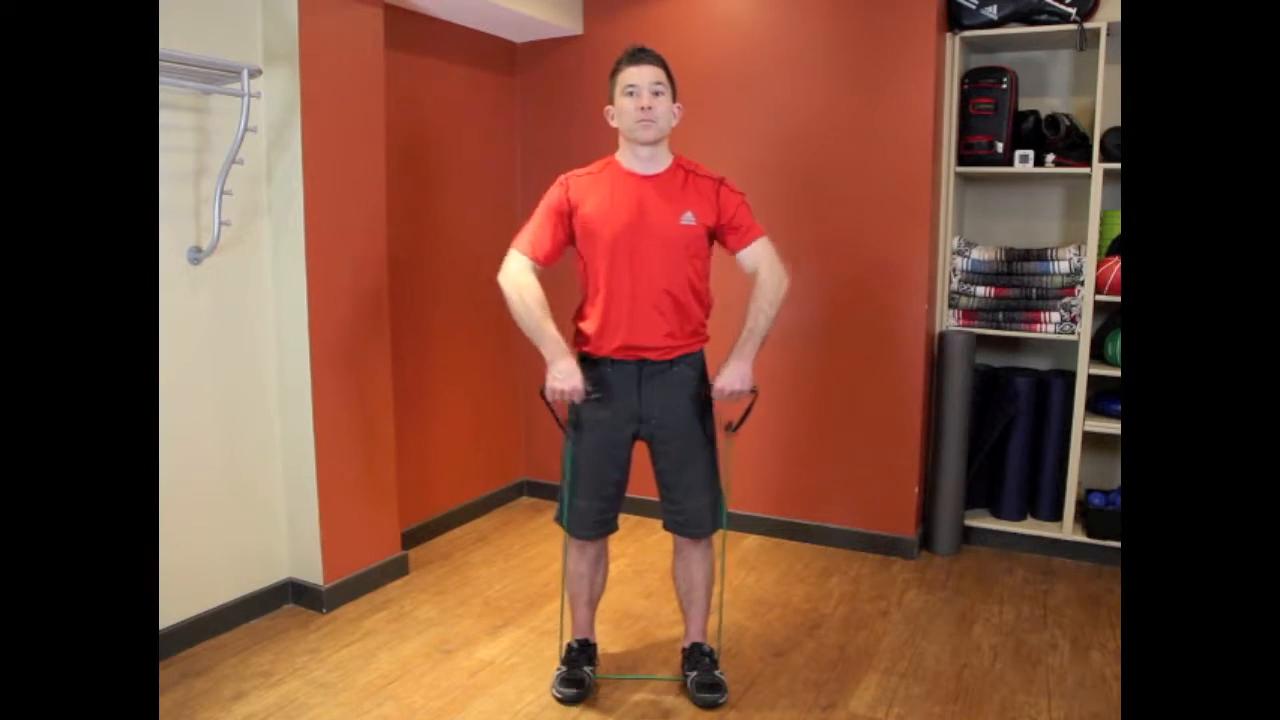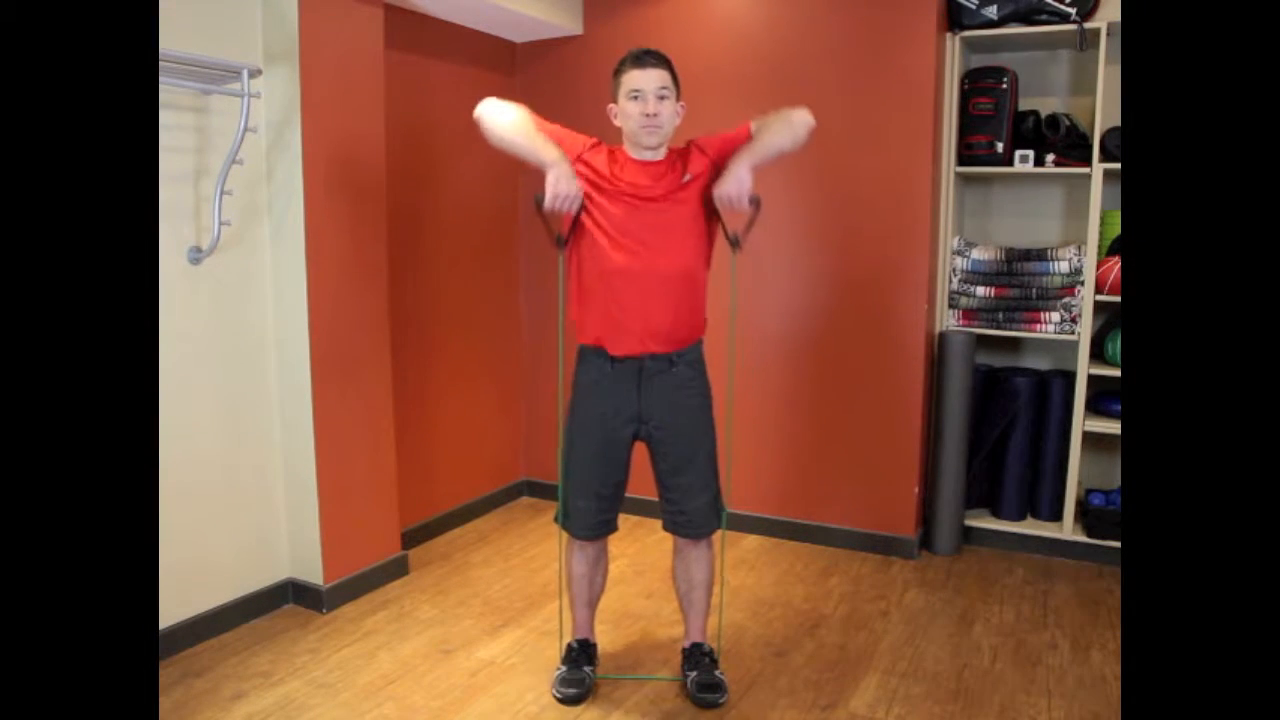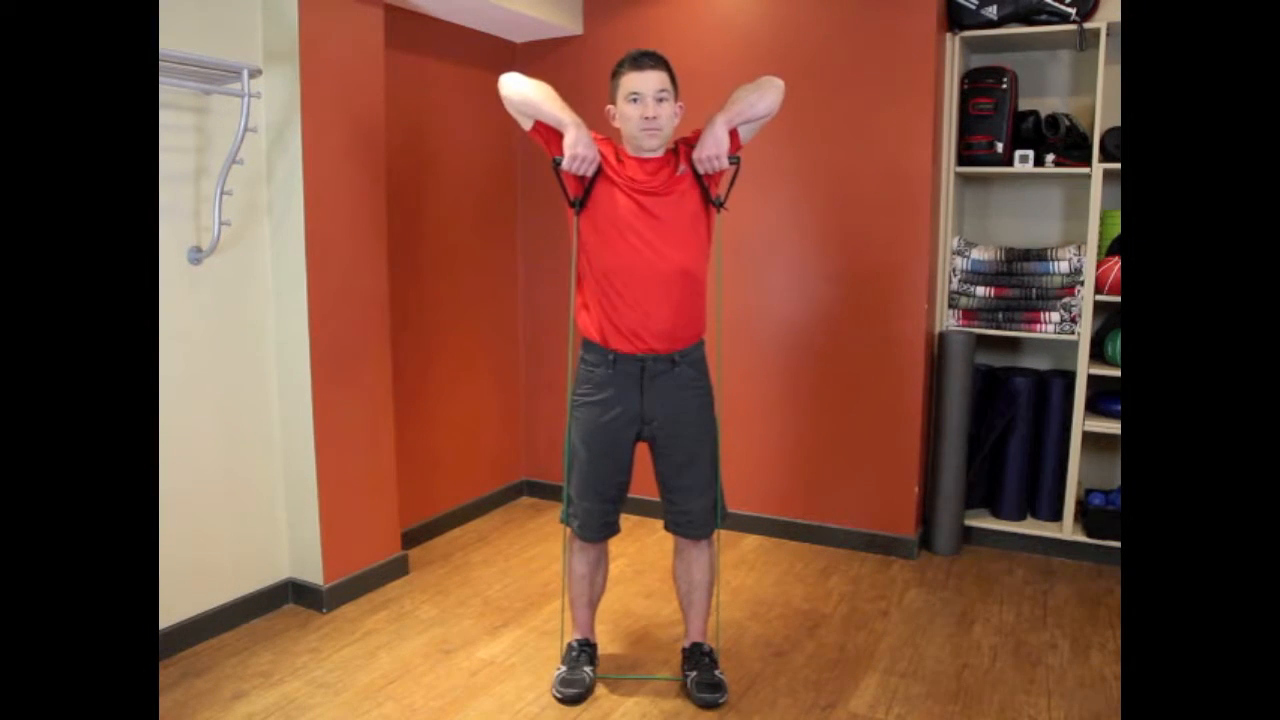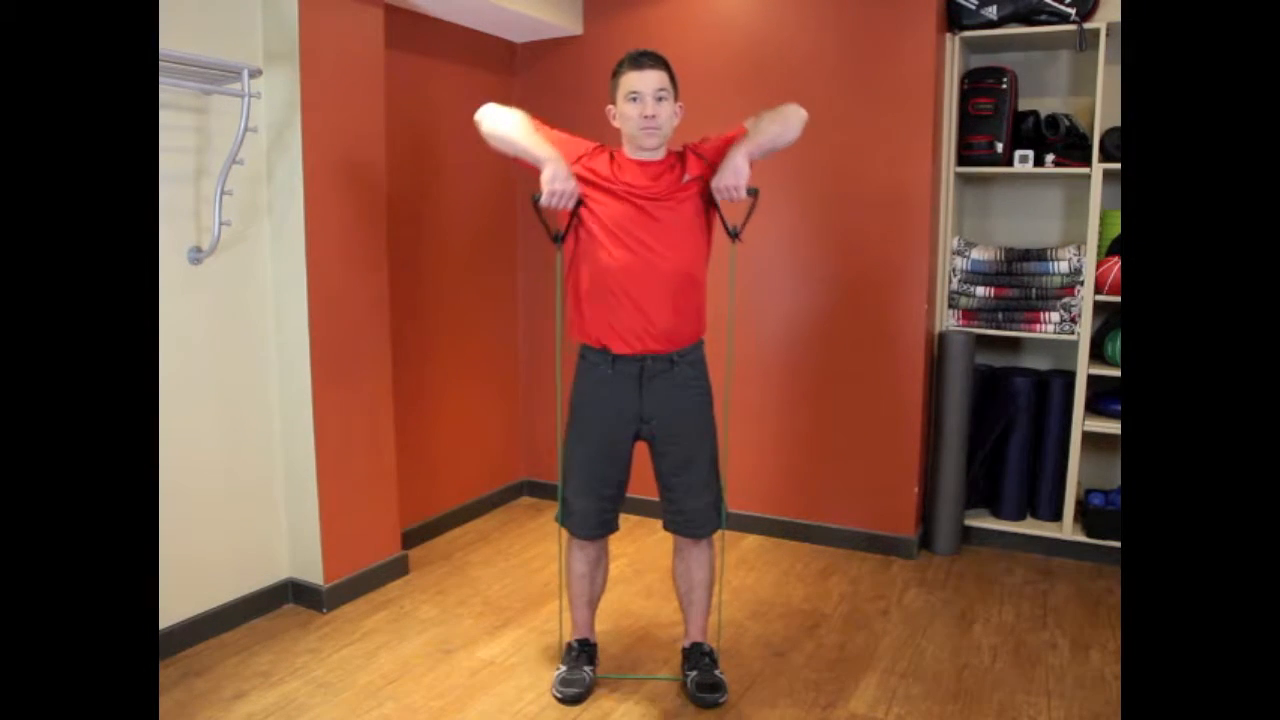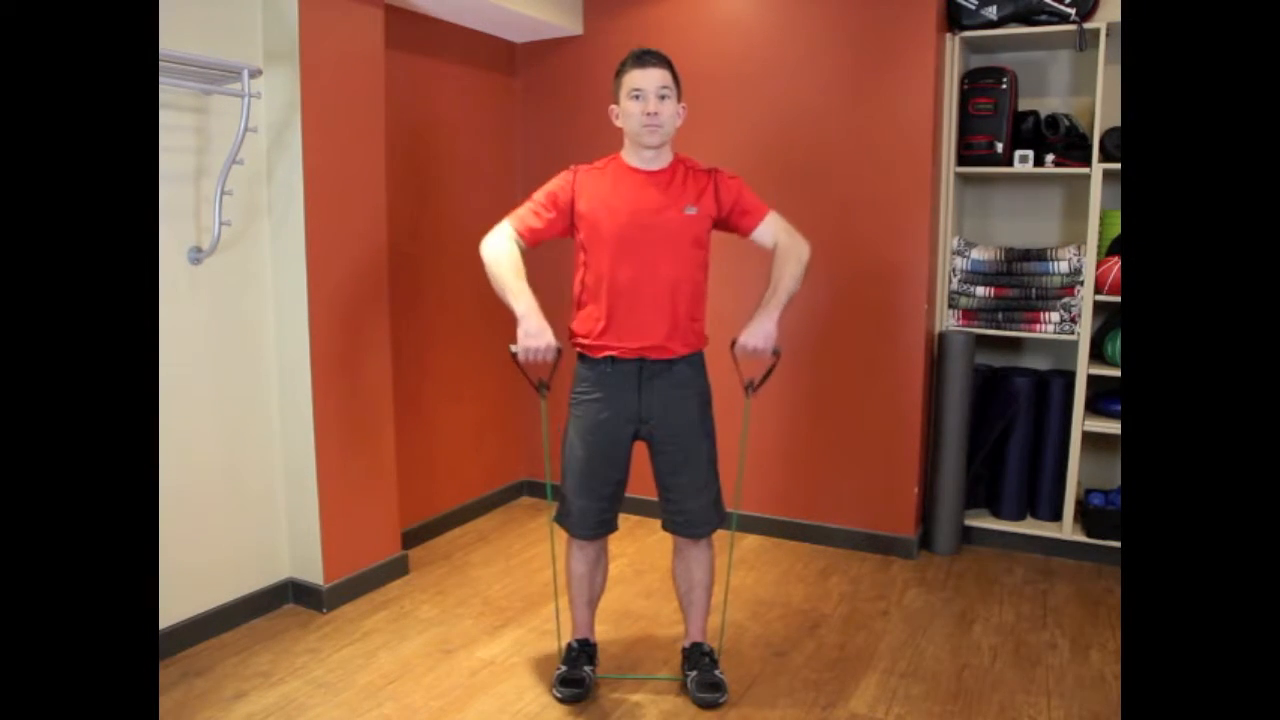
dt=0.5s
person 1, frame 1
left shoulder: (711, 192)
right shoulder: (575, 190)
left elbow: (771, 272)
right elbow: (514, 271)
left wrist: (742, 357)
right wrist: (556, 355)
left hip: (682, 378)
right hip: (598, 377)
left knee: (695, 523)
right knee: (586, 524)
left ankle: (696, 651)
right ankle: (581, 647)
person 1, frame 2
left shoulder: (704, 164)
right shoulder: (582, 162)
left elbow: (798, 122)
right elbow: (492, 113)
left wrist: (743, 162)
right wrist: (551, 164)
left hip: (679, 373)
right hip: (601, 373)
left knee: (694, 522)
right knee: (586, 522)
left ankle: (696, 649)
right ankle: (581, 645)
person 1, frame 3
left shoulder: (699, 161)
right shoulder: (589, 162)
left elbow: (771, 90)
right elbow: (512, 87)
left wrist: (718, 127)
right wrist: (572, 127)
left hip: (682, 371)
right hip: (604, 371)
left knee: (695, 523)
right knee: (588, 522)
left ankle: (697, 650)
right ankle: (581, 646)
person 1, frame 4
left shoulder: (701, 166)
right shoulder: (585, 167)
left elbow: (792, 116)
right elbow: (491, 117)
left wrist: (740, 152)
right wrist: (549, 158)
left hip: (681, 372)
right hip: (602, 373)
left knee: (695, 522)
right knee: (587, 521)
left ankle: (697, 649)
right ankle: (582, 646)
person 1, frame 5
left shoulder: (711, 186)
right shoulder: (579, 184)
left elbow: (791, 244)
right elbow: (498, 244)
left wrist: (766, 316)
right wrist: (528, 317)
left hip: (680, 376)
right hip: (599, 377)
left knee: (694, 523)
right knee: (585, 524)
left ankle: (697, 649)
right ankle: (581, 646)
